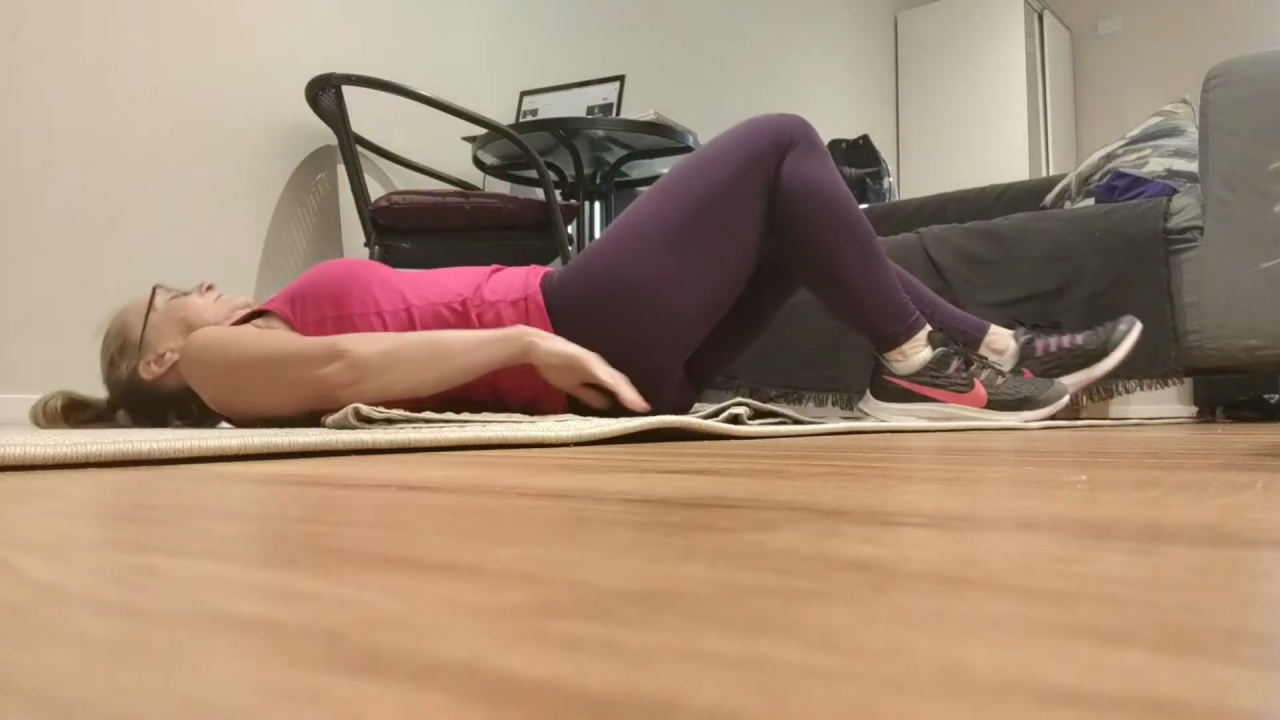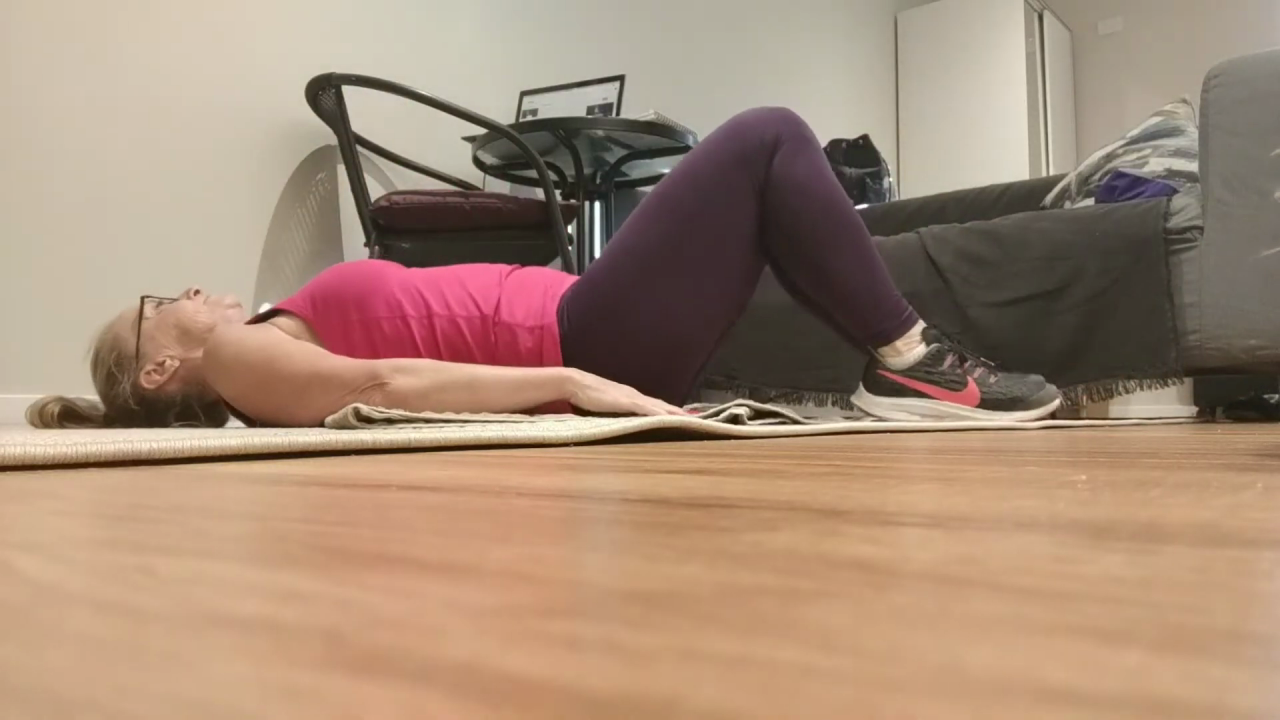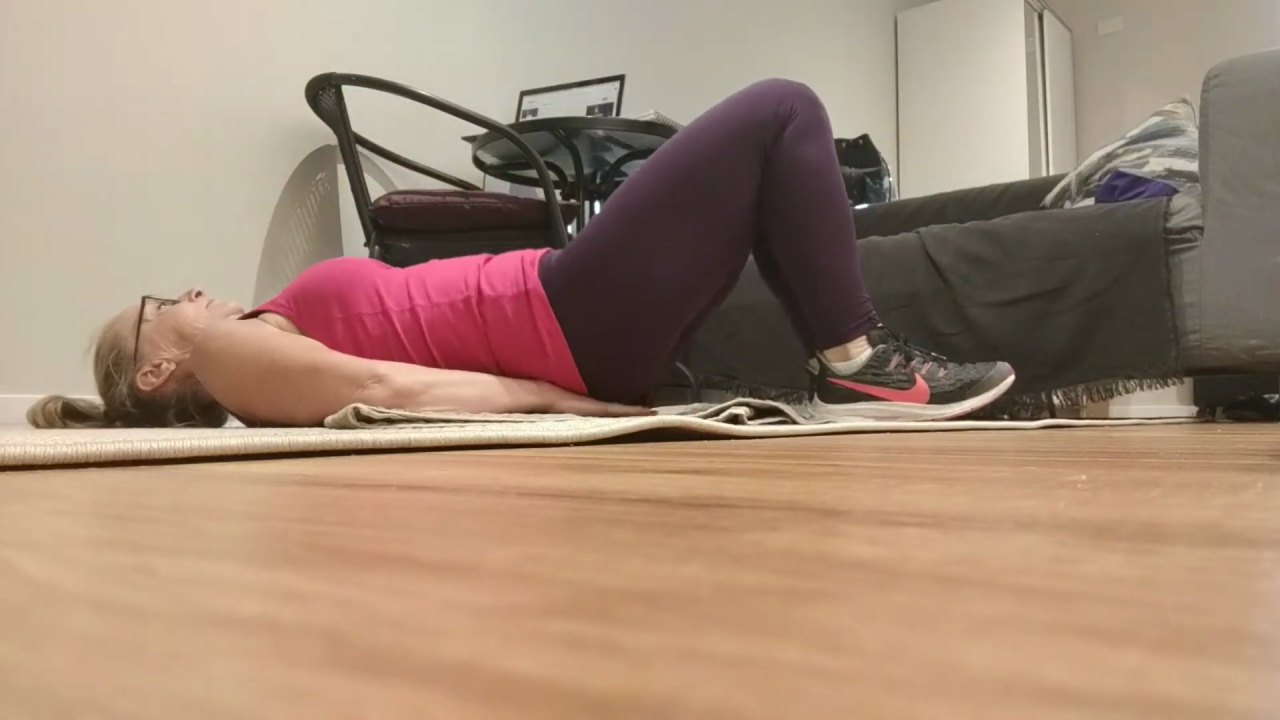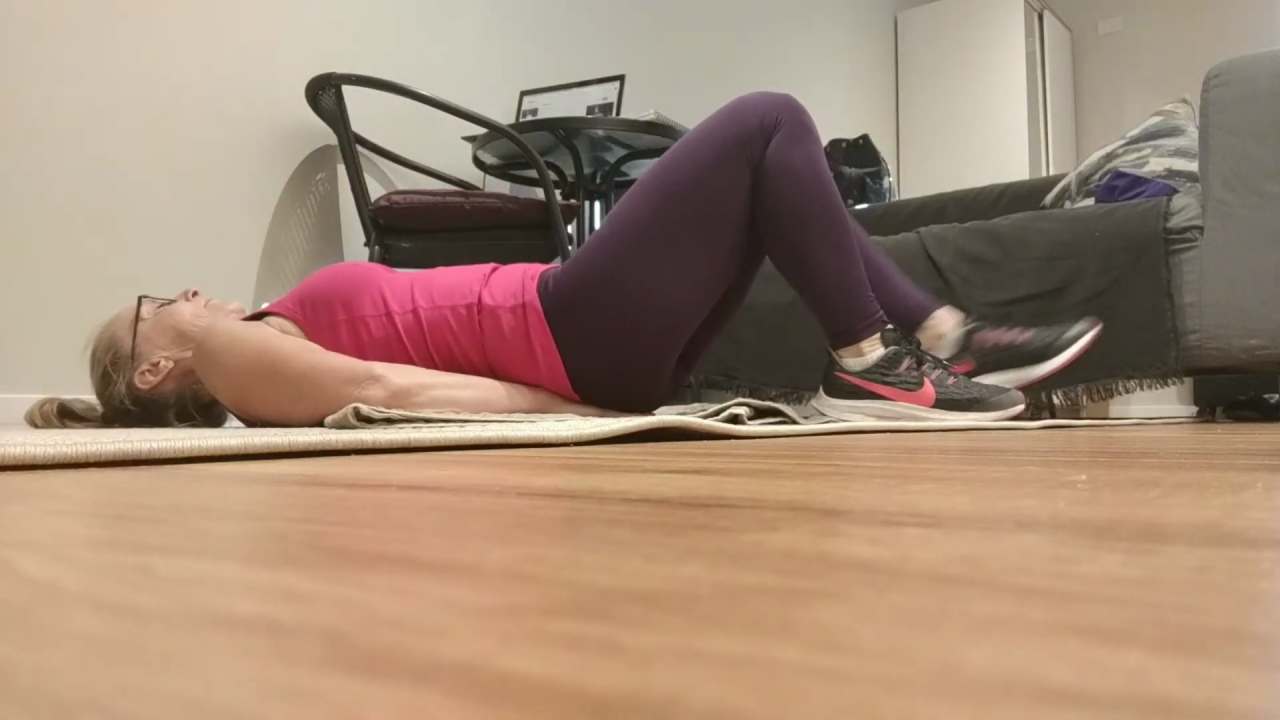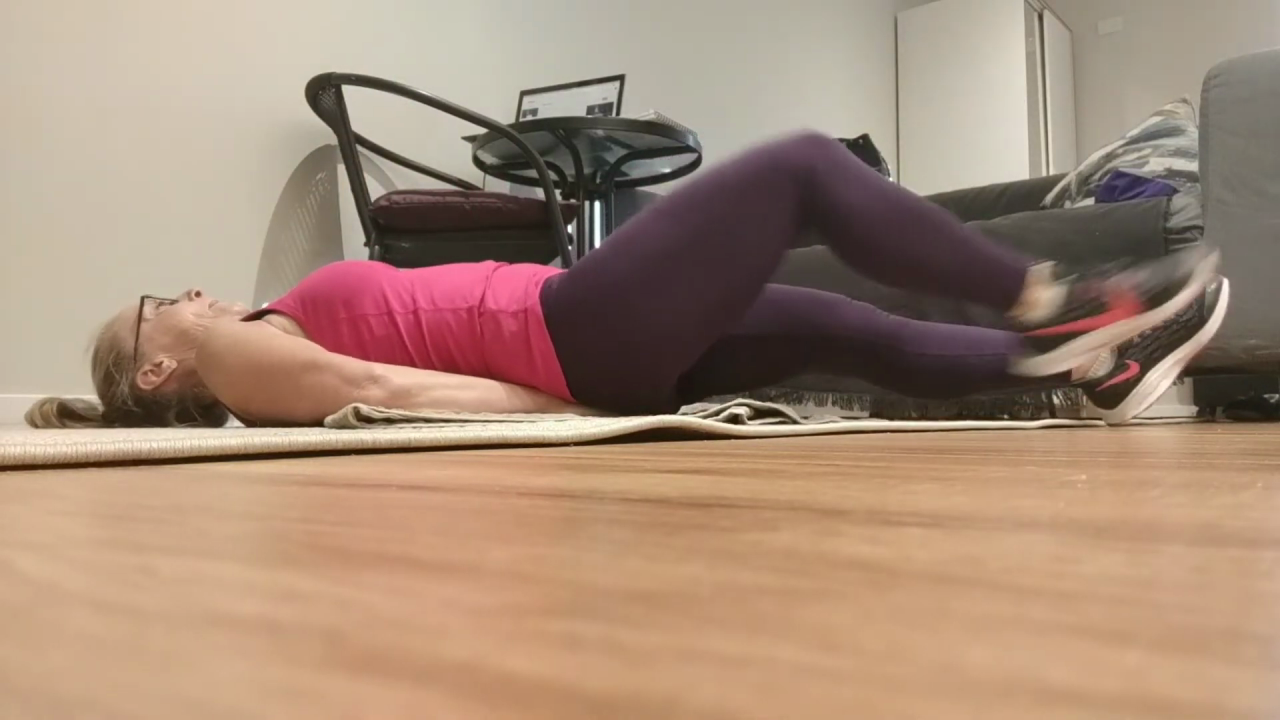
dt=1s
person 1, frame 1
left shoulder: (275, 333)
right shoulder: (224, 359)
right elbow: (347, 371)
right wrist: (531, 343)
left hip: (585, 342)
right hip: (581, 325)
left knee: (800, 227)
right knee: (784, 141)
left ankle: (997, 349)
right ankle: (916, 368)
person 1, frame 2
left shoulder: (275, 340)
right shoulder: (243, 363)
right elbow: (389, 386)
right wrist: (573, 384)
left hip: (581, 325)
right hip: (591, 345)
left knee: (761, 185)
right knee: (767, 139)
left ankle: (912, 360)
right ankle: (908, 366)
person 1, frame 3
left shoulder: (263, 340)
right shoulder: (230, 360)
right elbow: (385, 386)
right wrist: (557, 400)
left hip: (580, 319)
right hip: (578, 324)
left knee: (763, 168)
right knee: (783, 111)
left ankle: (854, 357)
right ankle: (857, 369)
person 1, frame 4
left shoulder: (271, 335)
right shoulder: (242, 361)
right elbow: (383, 390)
right wrist: (558, 413)
left hip: (573, 332)
right hip: (576, 338)
left knee: (773, 190)
right knee: (773, 121)
left ankle: (948, 342)
right ankle: (868, 367)
person 1, frame 5
left shoulder: (270, 336)
right shoulder: (240, 367)
right elbow: (378, 387)
right wrist: (561, 415)
left hip: (589, 341)
right hip: (582, 342)
left knee: (830, 324)
right knee: (804, 164)
left ankle: (1093, 354)
right ankle: (1050, 305)
